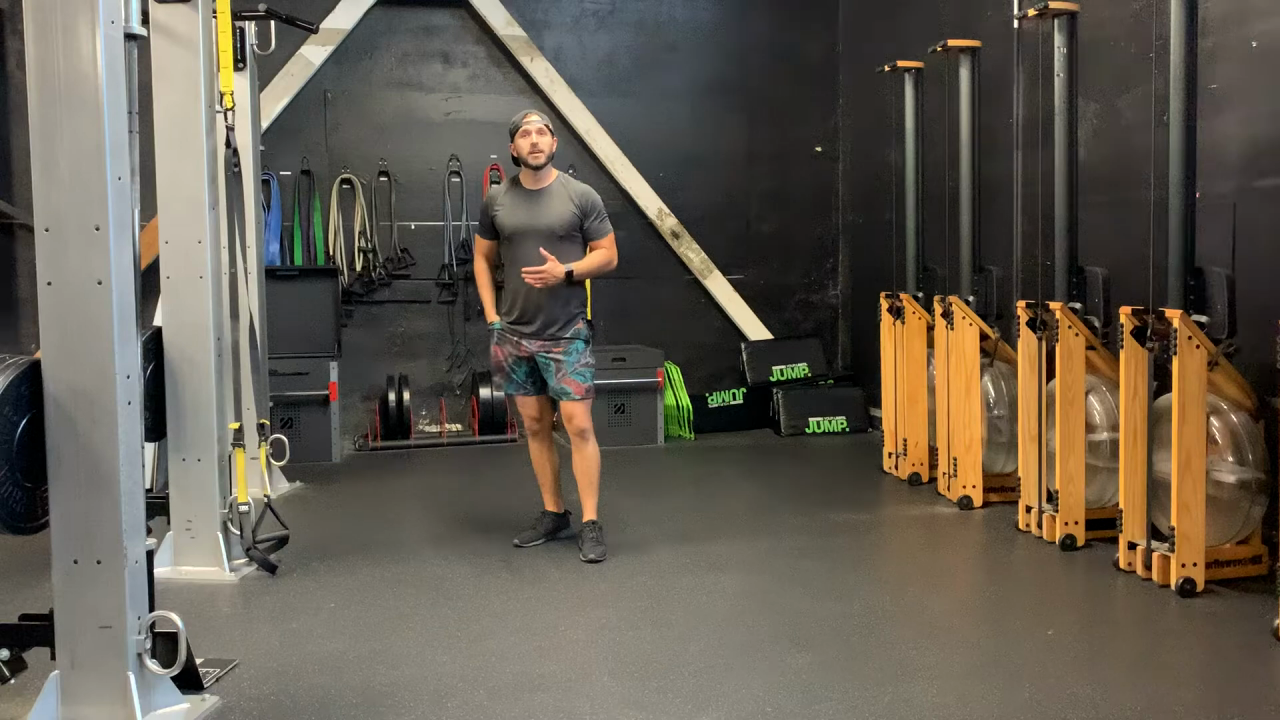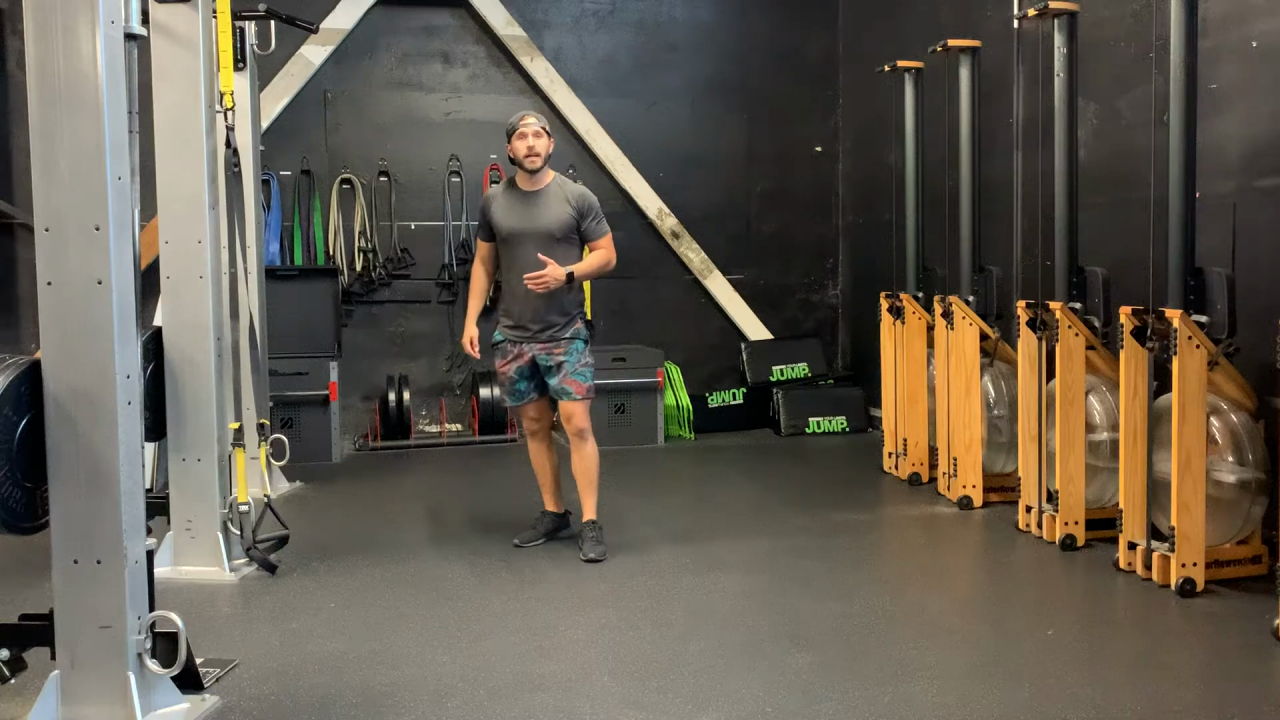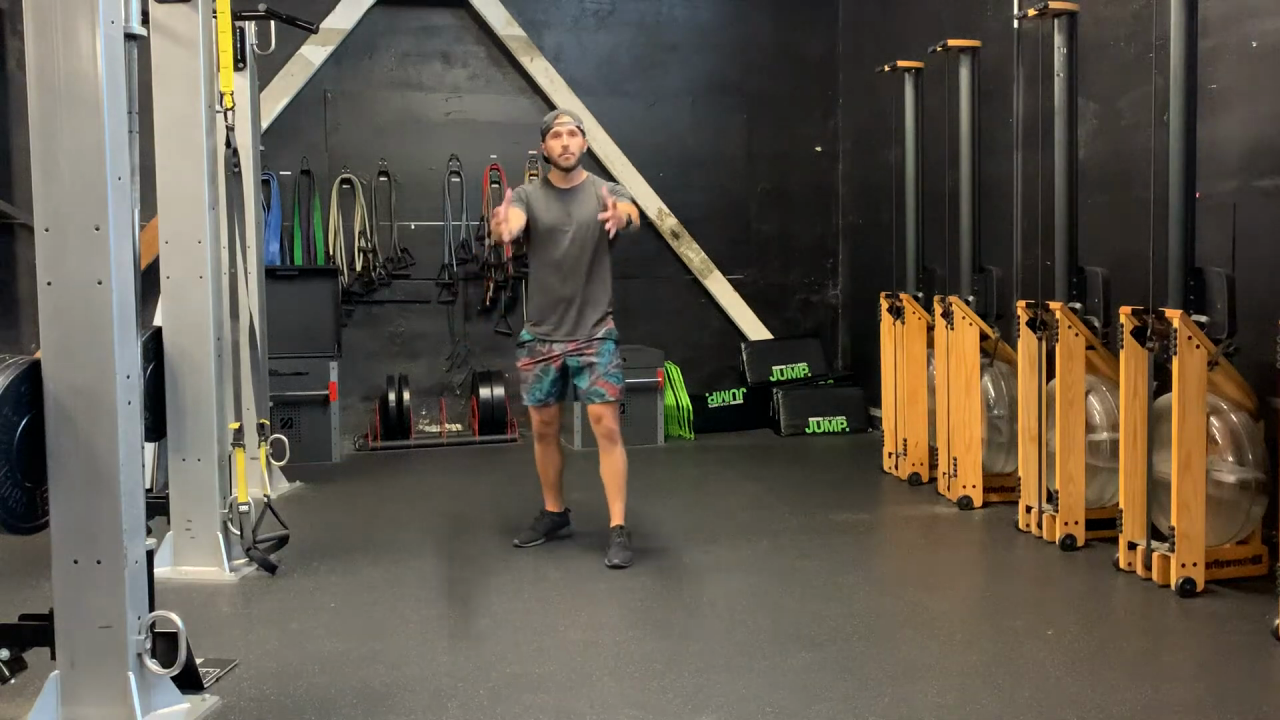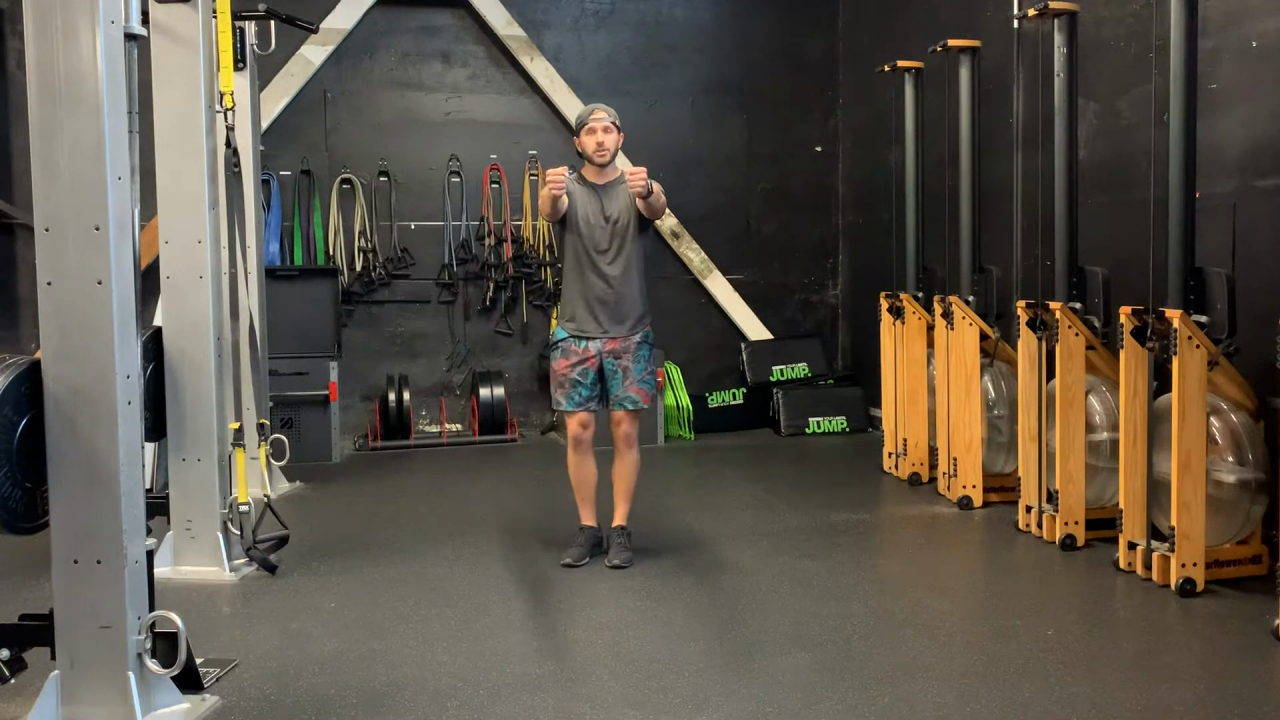
dt=0.7s
person 1, frame 1
left shoulder: (581, 196)
right shoulder: (496, 200)
left elbow: (608, 255)
right elbow: (482, 257)
left wrist: (565, 271)
right wrist: (491, 313)
left hip: (566, 333)
right hip: (514, 334)
left knee: (577, 425)
right knee: (535, 425)
left ankle: (591, 523)
right ankle: (553, 513)
person 1, frame 2
left shoulder: (577, 197)
right shoulder: (493, 201)
left elbow: (607, 255)
right elbow: (484, 263)
left wrist: (566, 274)
right wrist: (471, 320)
left hip: (565, 333)
right hip: (513, 336)
left knee: (577, 425)
right knee: (535, 426)
left ankle: (590, 523)
right ankle: (553, 513)
person 1, frame 3
left shoulder: (606, 191)
right shoulder: (527, 196)
left elbow: (631, 214)
right elbow: (511, 224)
left wrist: (622, 215)
right wrist: (500, 225)
left hip: (594, 333)
right hip: (540, 335)
left knee: (606, 428)
right knee: (544, 429)
left ankle: (618, 529)
right ankle: (554, 514)
person 1, frame 4
left shoulder: (638, 189)
right shoulder: (567, 190)
left elbow: (657, 208)
right elbow: (549, 211)
left wrist: (647, 190)
right wrist: (550, 191)
left hip: (629, 334)
right hip: (574, 333)
left knee: (625, 433)
right knee: (579, 433)
left ankle: (619, 529)
right ankle: (588, 528)
